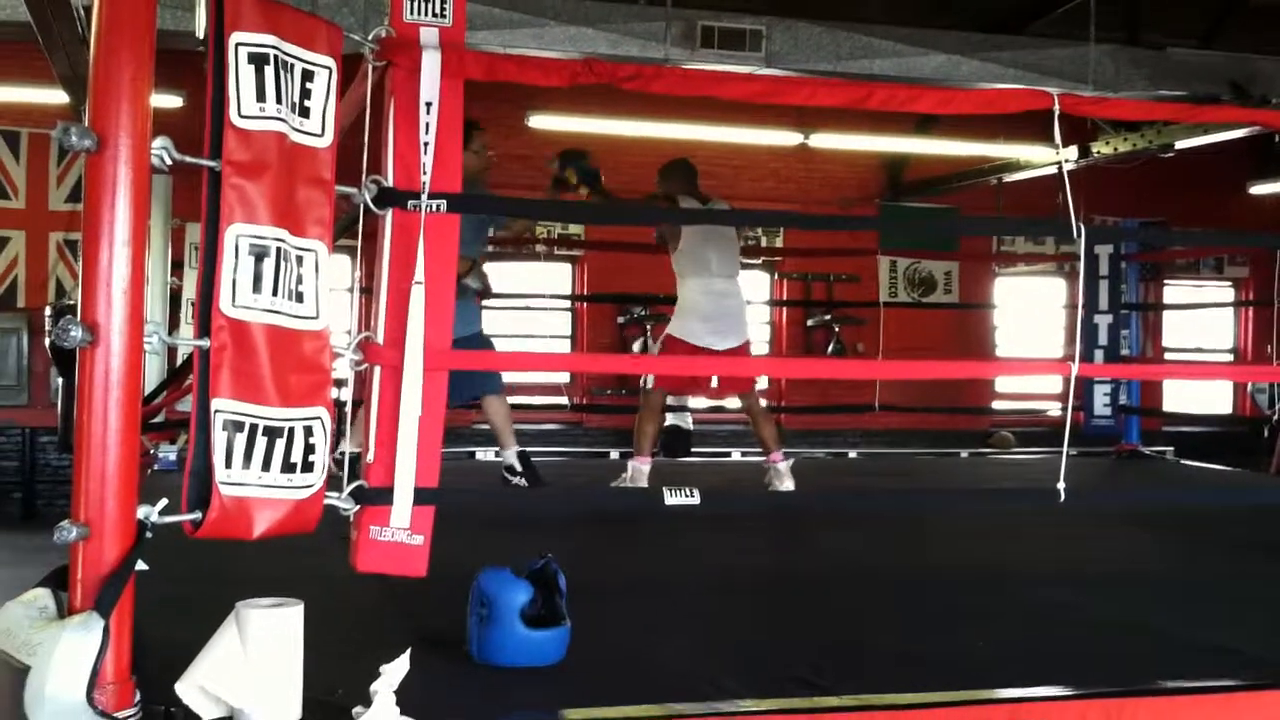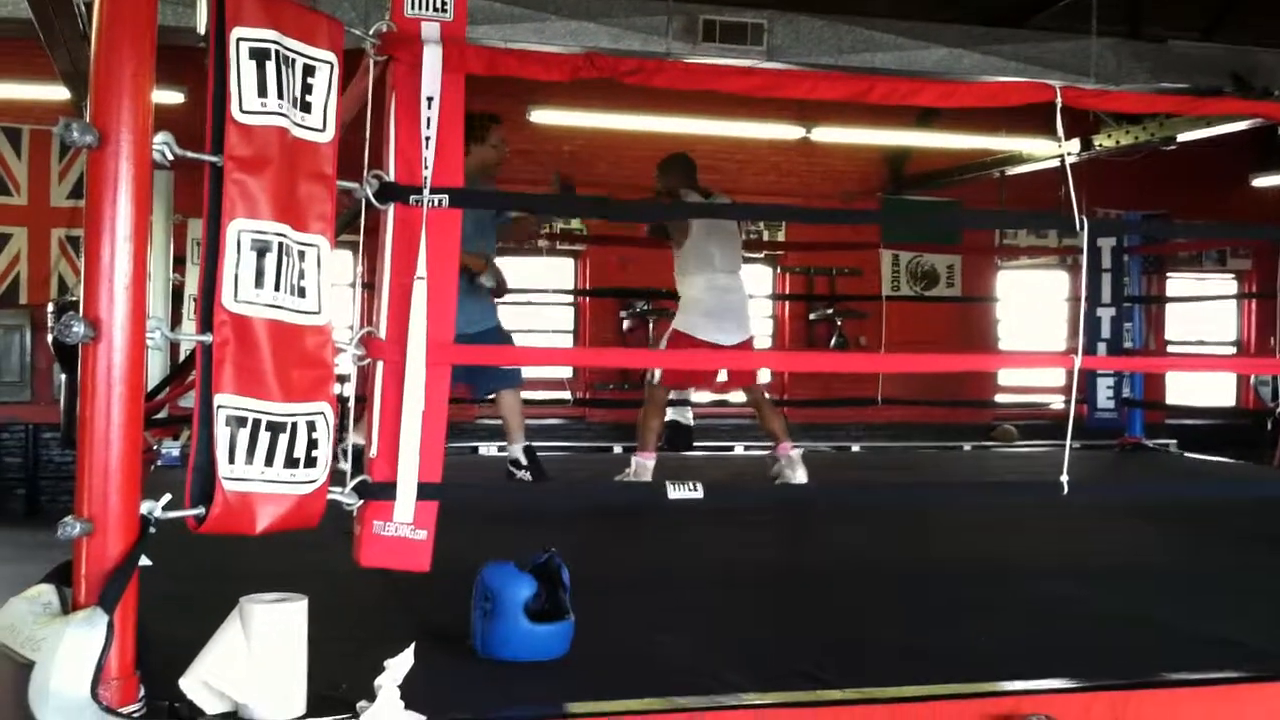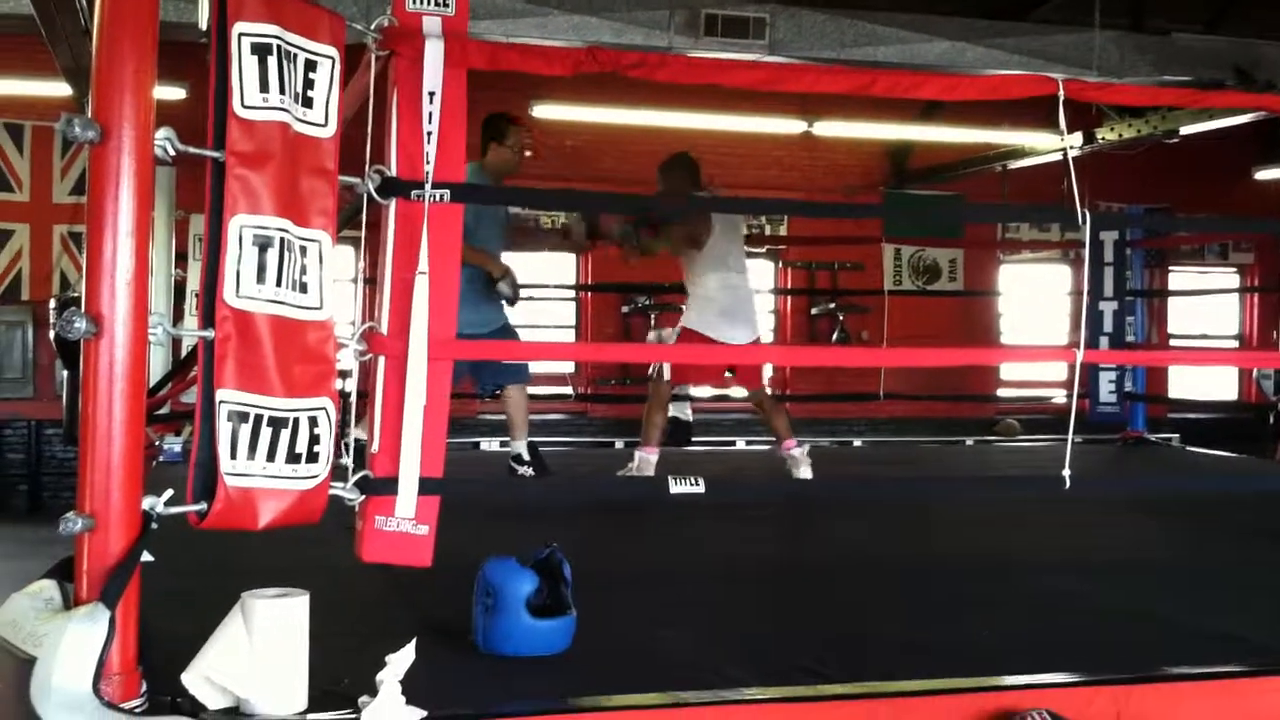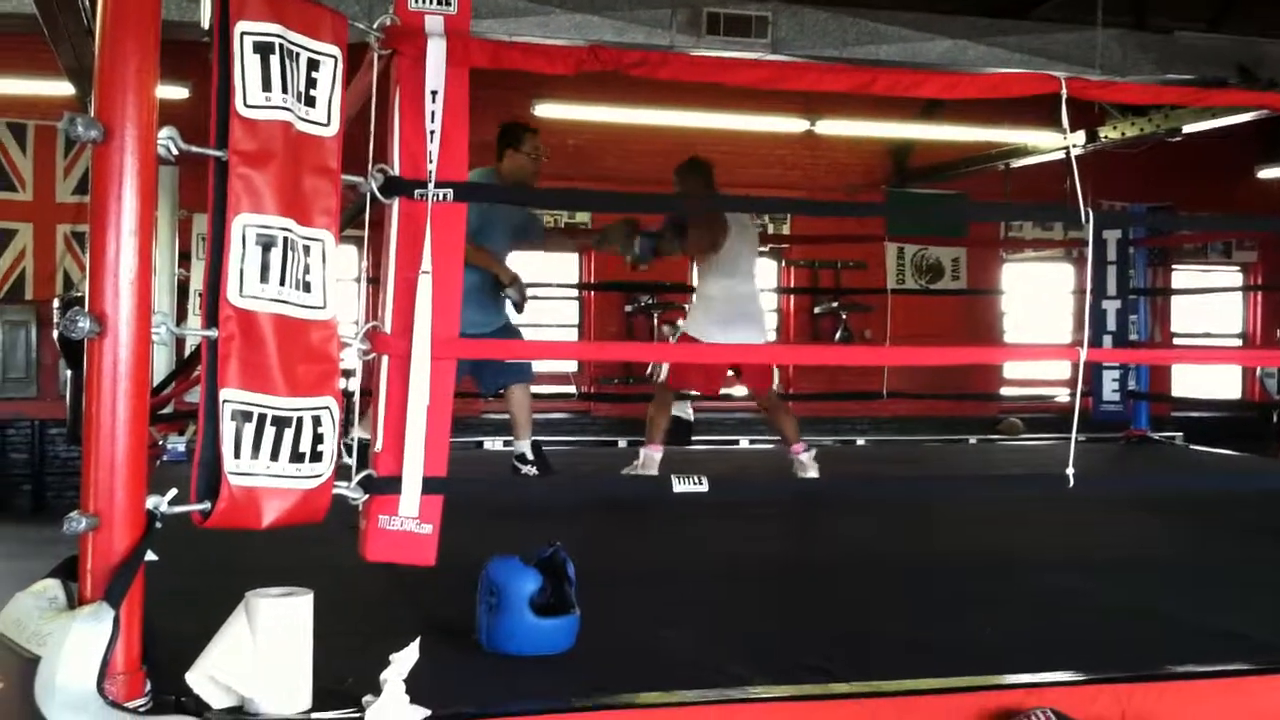
dt=0.1s
person 1, frame 1
left shoulder: (478, 196)
left elbow: (512, 227)
right wrist: (462, 265)
left hip: (463, 319)
left knee: (490, 385)
left ankle: (513, 461)
person 1, frame 2
left shoulder: (487, 190)
left elbow: (510, 232)
right wrist: (477, 263)
left hip: (478, 313)
left knee: (507, 376)
left ankle: (519, 456)
person 1, frame 3
left shoulder: (496, 190)
right shoulder: (466, 181)
left elbow: (507, 236)
left wrist: (562, 237)
right wrist: (493, 266)
left hip: (486, 313)
left knee: (513, 375)
left ankle: (523, 454)
person 1, frame 4
left shoulder: (516, 204)
right shoulder: (479, 184)
left elbow: (540, 236)
right wrist: (503, 272)
left hip: (489, 314)
left knee: (517, 374)
left ankle: (525, 453)
person 2, frame 1
left shoulder: (669, 209)
right shoulder: (726, 213)
left hip: (692, 322)
right hip: (732, 321)
left knee: (652, 397)
right knee: (750, 401)
left ankle: (637, 475)
right ankle: (781, 471)
person 2, frame 2
left shoulder: (673, 205)
right shoulder: (727, 206)
left hip: (697, 317)
right hip: (735, 315)
left knee: (657, 391)
right knee: (755, 394)
left ankle: (641, 471)
right ankle: (791, 462)
person 2, frame 3
left shoulder: (692, 212)
left elbow: (659, 246)
left hip: (706, 317)
right hip: (743, 318)
left knee: (660, 386)
right knee: (758, 394)
left ankle: (644, 465)
right ankle: (797, 458)
person 2, frame 4
left shoulder: (706, 213)
right shoulder: (740, 211)
left elbow: (691, 250)
left wrist: (642, 240)
left hip: (708, 324)
right hip: (750, 322)
left knee: (665, 389)
right knee: (768, 396)
left ankle: (649, 463)
right ankle: (804, 461)
